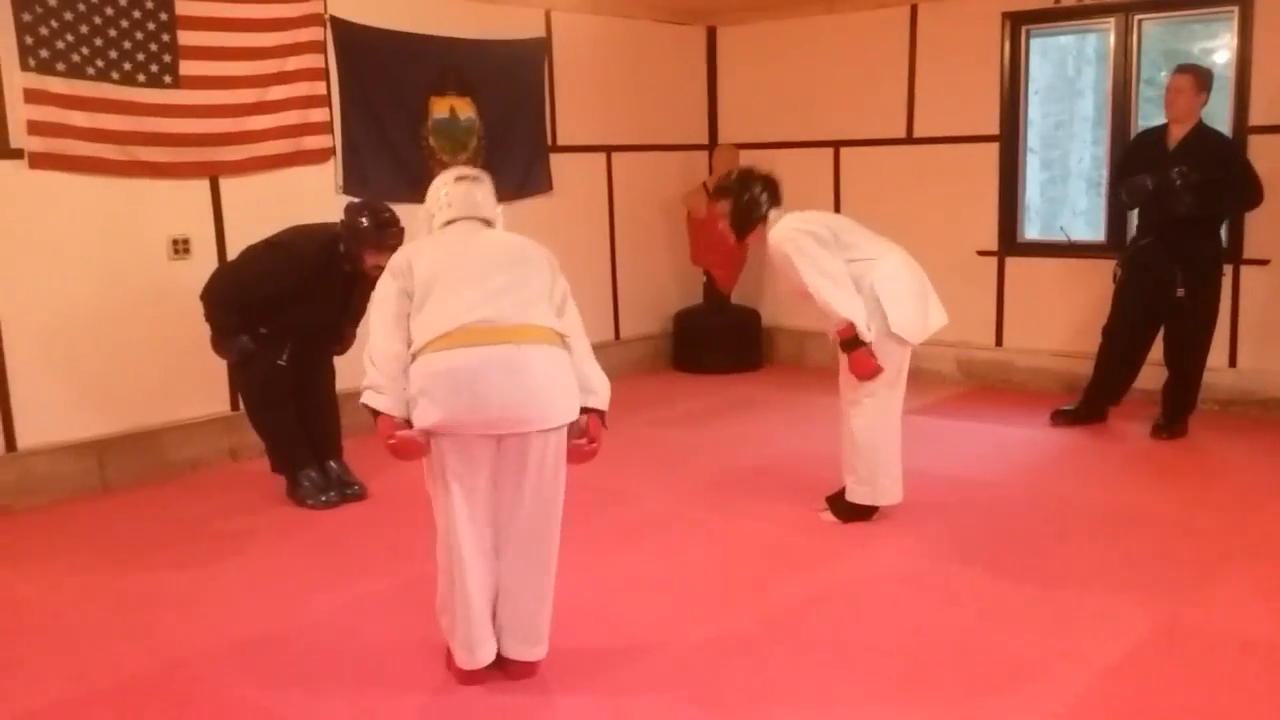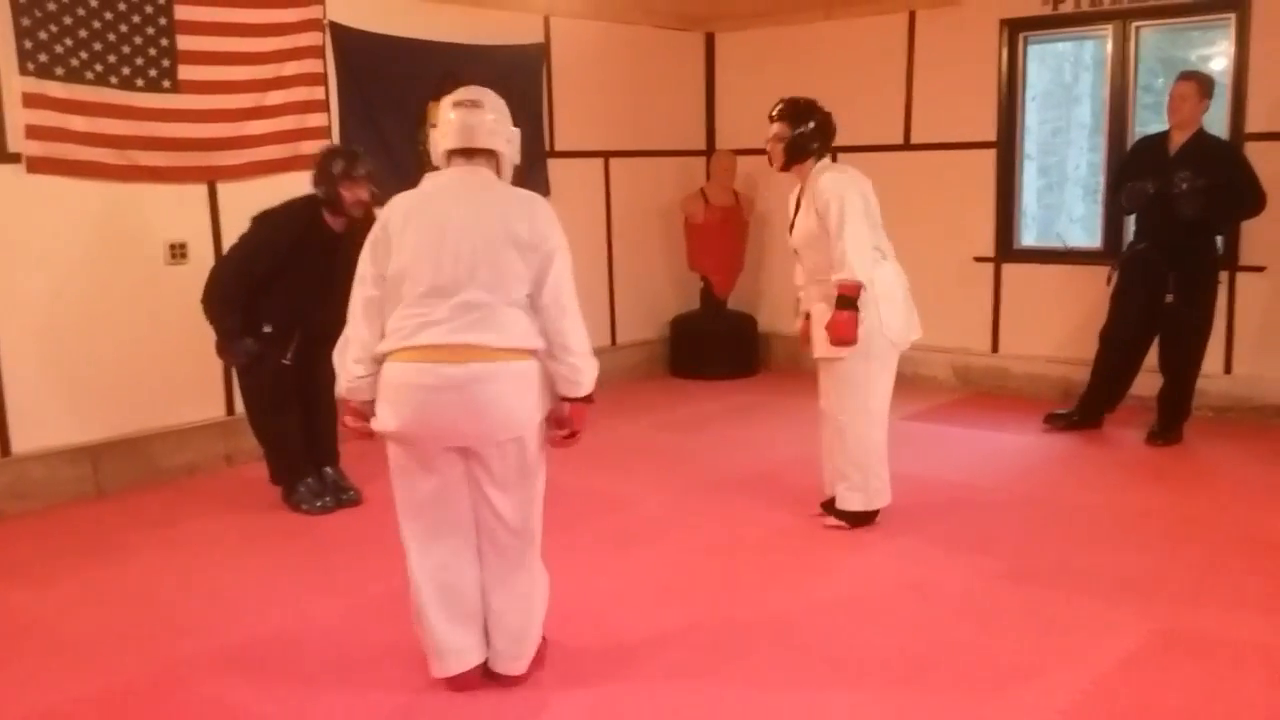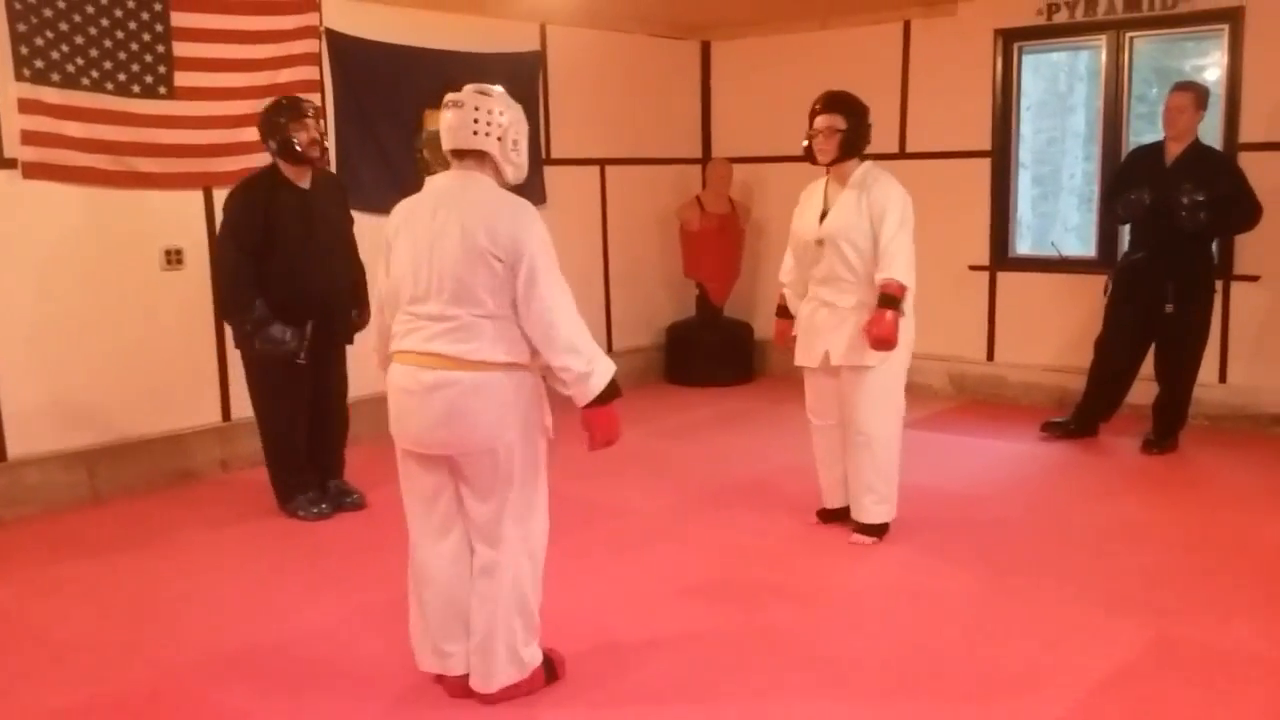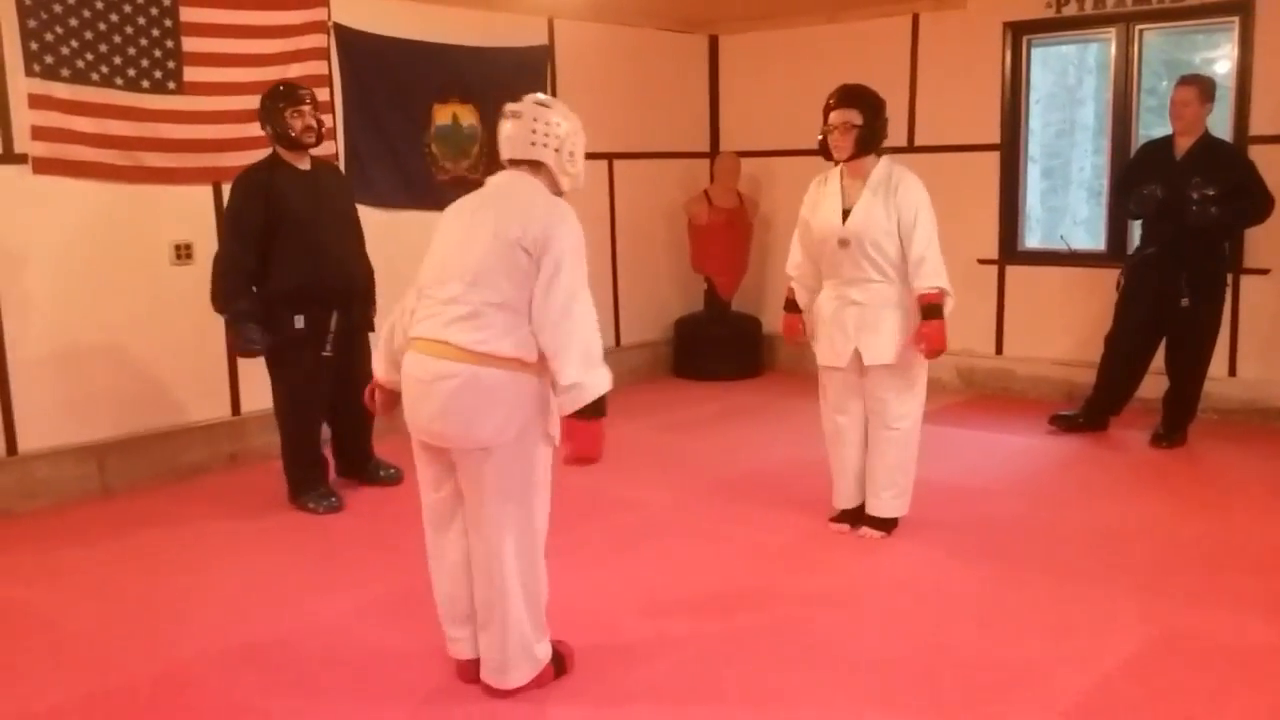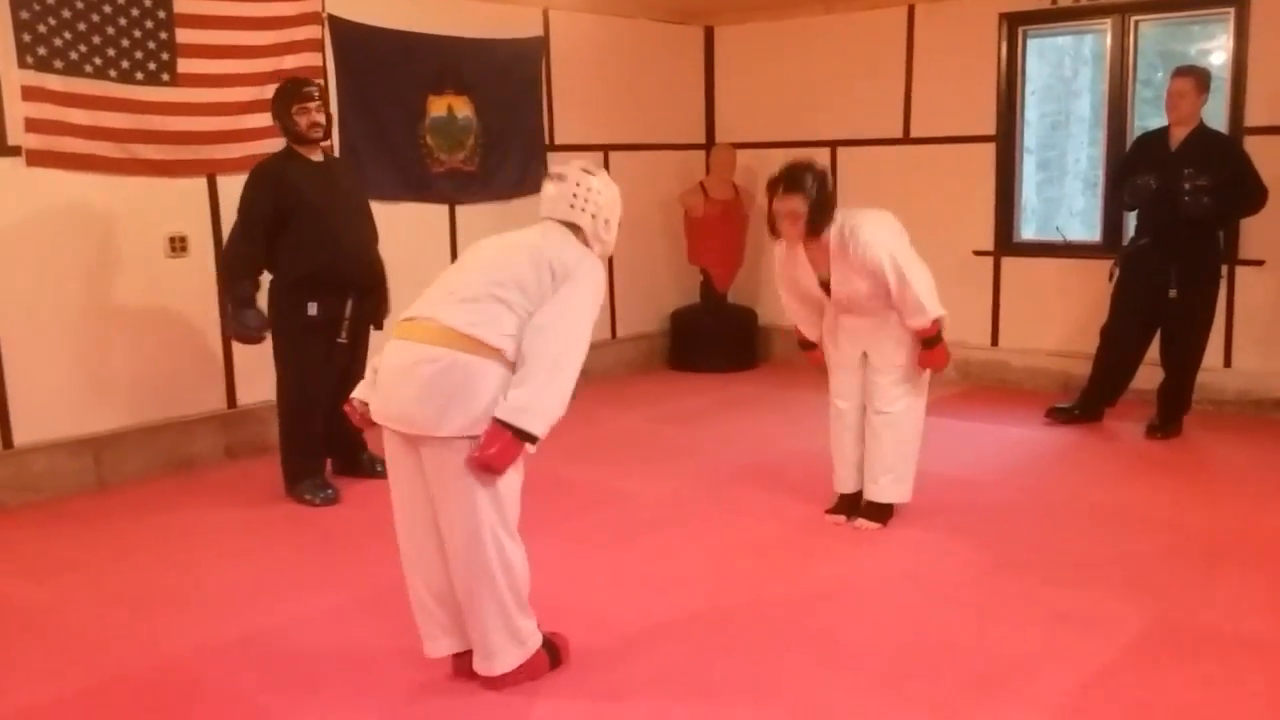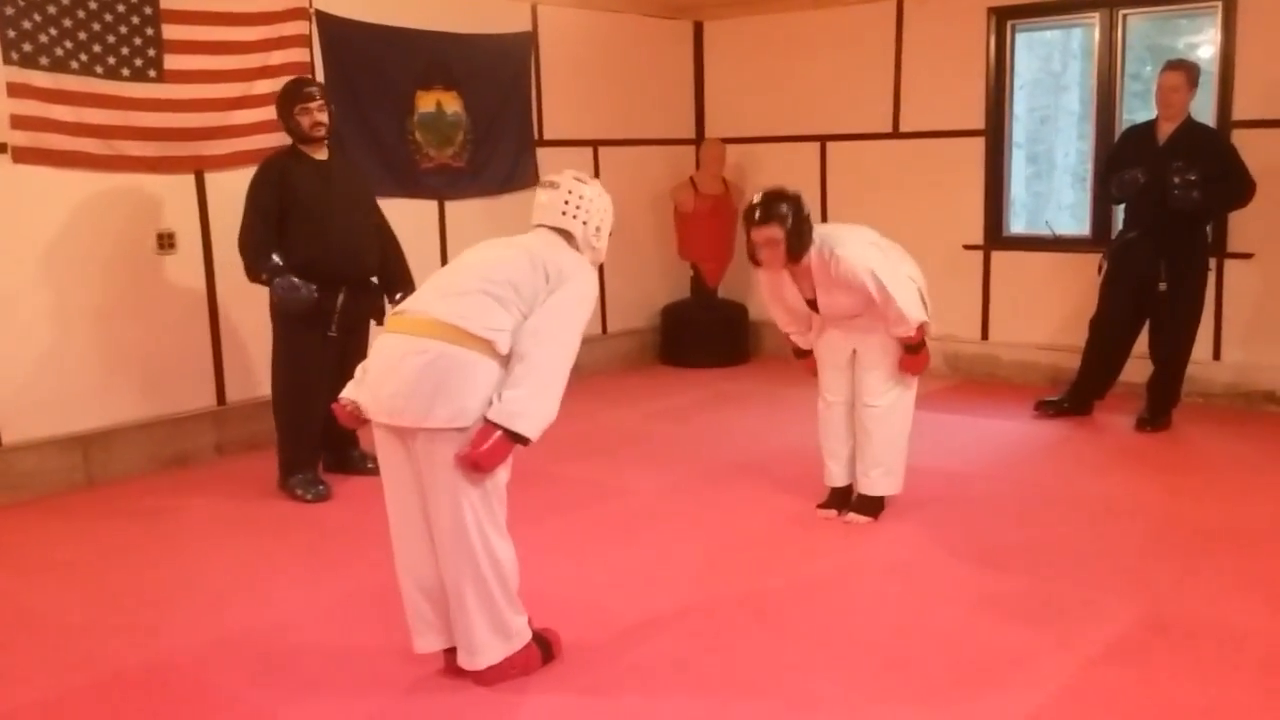
dt=0.4s
person 1, frame 1
left shoulder: (410, 257)
right shoulder: (533, 254)
left elbow: (388, 338)
right elbow: (572, 333)
left wrist: (392, 414)
right wrist: (590, 412)
left hip: (449, 379)
right hip: (536, 375)
left knee: (464, 521)
right knee: (529, 520)
left ankle: (470, 650)
right ankle: (522, 645)
person 1, frame 2
left shoulder: (399, 212)
right shoulder: (529, 211)
left elbow: (366, 311)
right elbow: (558, 312)
left wrist: (357, 390)
right wrist: (575, 390)
left hip: (416, 386)
right hip: (503, 384)
left knee: (437, 530)
right knee: (509, 526)
left ankle: (456, 655)
right ankle: (514, 651)
person 1, frame 3
left shoulder: (407, 214)
right shoulder: (512, 216)
left elbow: (388, 310)
right elbow: (549, 316)
right wrist: (595, 394)
left hip: (415, 391)
right hip: (490, 394)
left knee: (437, 534)
right knee: (505, 535)
left ankle: (449, 660)
right ankle: (505, 666)
person 1, frame 4
left shoulder: (463, 210)
right shoulder: (554, 216)
left elbow: (417, 300)
right elbow: (566, 320)
left wrist: (387, 370)
right wrist: (584, 405)
left hip: (427, 377)
right hip: (494, 388)
left knee: (451, 528)
right knee: (509, 530)
left ankle: (472, 648)
right ankle: (517, 662)
person 1, frame 5
left shoulder: (504, 245)
right shoulder: (584, 267)
right elbow: (550, 350)
left wrist: (370, 388)
right wrist: (517, 427)
left hip: (402, 368)
right hip: (462, 379)
left knee: (427, 523)
right knee: (482, 522)
left ankle: (461, 643)
right ankle: (508, 653)
person 1, frame 6
left shoulder: (496, 250)
right shoulder: (577, 272)
right elbow: (543, 352)
left wrist: (358, 389)
right wrist: (510, 427)
left hip: (394, 363)
right hip: (454, 374)
left knee: (419, 516)
right knee: (471, 514)
left ankle: (454, 640)
right ankle: (498, 648)
person 2, frame 1
left shoulder: (785, 237)
right shoulder: (790, 228)
left elbow: (834, 292)
left wrist: (854, 346)
right wrist: (853, 342)
left hip: (887, 301)
right hip: (882, 298)
left knee: (867, 403)
right knee: (866, 401)
left ankle: (863, 497)
right ankle: (861, 488)
person 2, frame 2
left shoulder: (837, 184)
right shoulder: (802, 192)
left elbow: (852, 253)
left wrist: (844, 308)
right wrist: (808, 311)
left hip: (866, 308)
right hip: (836, 308)
left knee: (855, 408)
right knee: (836, 407)
left ankle: (861, 502)
right ankle: (845, 493)
person 2, frame 3
left shoulder: (883, 190)
right shoulder: (811, 195)
left elbow: (896, 257)
right elbow: (796, 262)
left wrist: (889, 310)
right wrist: (785, 312)
left hip: (869, 318)
right hip: (820, 320)
left knee: (871, 421)
right knee: (824, 417)
left ankle: (873, 513)
right ankle: (838, 500)
person 2, frame 4
left shoulder: (902, 186)
right shoulder: (820, 189)
left elbow: (923, 256)
right elbow: (804, 257)
left wrist: (933, 315)
right wrist: (794, 306)
left hip: (891, 317)
right hip: (836, 316)
left knee: (892, 415)
right knee: (840, 414)
left ankle: (883, 508)
right ankle: (849, 502)
person 2, frame 5
left shoulder: (868, 237)
right shoulder: (787, 251)
left elbow: (915, 290)
right elbow: (802, 305)
left wrist: (932, 342)
right wrist: (811, 343)
left hip: (897, 318)
right hip: (845, 322)
left knee: (890, 404)
right knee: (844, 401)
left ankle: (882, 496)
right ankle: (849, 490)
person 2, frame 6
left shoulder: (849, 255)
right shoulder: (770, 271)
left elbow: (899, 302)
right elbow: (790, 315)
left wrist: (915, 348)
right wrist: (805, 349)
left hip: (888, 313)
right hip: (837, 322)
left knee: (879, 397)
right knee: (833, 396)
left ankle: (872, 492)
right ankle: (840, 486)
person 3, frame 1
left shoulder: (370, 266)
right shoulder: (298, 255)
right elbow: (222, 287)
left wrist: (344, 331)
right wrist: (230, 335)
right hip: (259, 333)
left knee: (318, 390)
right knee: (269, 395)
left ankle: (331, 465)
right ankle: (303, 474)
person 3, frame 2
left shoulder: (360, 228)
right shoulder: (282, 226)
left elbow: (349, 282)
right elbow: (227, 278)
left wrist: (333, 325)
right wrist: (232, 333)
left hip: (313, 330)
right hip: (264, 333)
left knee: (319, 397)
right knee: (274, 404)
left ankle: (327, 471)
right ankle: (298, 481)
person 3, frame 3
left shoulder: (331, 188)
right shoulder: (252, 196)
left elbow: (346, 252)
right elbow: (231, 267)
left wrist: (359, 302)
right wrist: (257, 322)
left hip: (327, 323)
right hip: (276, 328)
left knee: (331, 406)
right knee: (283, 413)
left ankle: (327, 481)
right ankle: (296, 490)
person 3, frame 4
left shoulder: (332, 176)
right shoulder: (257, 183)
left elbow: (353, 242)
right elbow: (237, 254)
left wrist: (366, 297)
right wrist: (240, 316)
left hip: (347, 311)
right hip: (292, 317)
left knee: (355, 393)
right knee: (301, 403)
left ankle: (357, 461)
right ankle: (308, 483)
person 3, frame 5
left shoulder: (343, 173)
right shoulder: (272, 174)
left elbow: (366, 236)
right elbow: (247, 242)
left wrist: (376, 291)
right wrist: (241, 301)
left hip: (353, 301)
right hip: (303, 304)
left knee: (348, 385)
right knee: (305, 391)
left ankle: (349, 455)
right ankle: (304, 474)
person 3, frame 6
left shoulder: (347, 171)
right shoulder: (276, 171)
left elbow: (378, 232)
right elbow: (256, 234)
left wrist: (399, 284)
right wrist: (276, 276)
left hip: (354, 296)
right hip: (304, 299)
left knee: (346, 381)
right knee: (301, 385)
left ankle: (341, 451)
right ankle: (299, 470)
person 4, frame 1
left shoulder: (1218, 148)
right shoulder: (1145, 142)
left elbow: (1250, 193)
right elbow: (1120, 184)
left wrist: (1201, 202)
right wrist: (1132, 191)
left hip: (1195, 259)
right hip: (1147, 253)
left knee: (1186, 342)
right knee: (1121, 331)
left ankle: (1175, 416)
right ankle: (1094, 404)
person 4, frame 2
left shoulder: (1221, 154)
right shoulder: (1145, 148)
left elbow: (1253, 200)
right elbow: (1116, 193)
left wrist: (1206, 207)
right wrist: (1130, 196)
left hip: (1192, 265)
right hip: (1143, 259)
left knee: (1181, 348)
right knee: (1118, 338)
left ankle: (1170, 422)
right ankle: (1090, 410)
person 4, frame 3
left shoulder: (1217, 165)
right shoulder: (1139, 158)
left elbow: (1248, 212)
right elbow: (1109, 203)
left wrist: (1206, 220)
right wrist: (1126, 206)
left hip: (1187, 275)
right hip: (1138, 269)
left knee: (1177, 358)
right knee: (1113, 347)
left ankle: (1165, 431)
right ankle: (1086, 418)
person 4, frame 4
left shoulder: (1227, 158)
right shoulder: (1149, 153)
left elbow: (1261, 204)
right elbow: (1120, 197)
left wrist: (1218, 215)
right wrist: (1137, 202)
left hip: (1200, 269)
right hip: (1151, 263)
left knee: (1188, 352)
right knee: (1124, 341)
left ankle: (1175, 425)
right ankle: (1096, 412)
person 4, frame 5
left shoulder: (1222, 148)
right shoulder: (1146, 144)
left elbow: (1254, 195)
right elbow: (1116, 187)
left wrist: (1210, 204)
right wrist: (1131, 193)
left hip: (1194, 260)
right hip: (1145, 254)
left knee: (1182, 343)
right knee: (1120, 332)
left ankle: (1170, 415)
right ankle: (1091, 404)
person 4, frame 6
left shoulder: (1209, 142)
right shoulder: (1133, 138)
left elbow: (1242, 188)
right elbow: (1107, 181)
left wrist: (1200, 197)
right wrist: (1119, 186)
left hip: (1181, 253)
right hip: (1133, 246)
left knee: (1171, 336)
right knee: (1108, 325)
left ankle: (1159, 408)
right ankle: (1080, 397)
